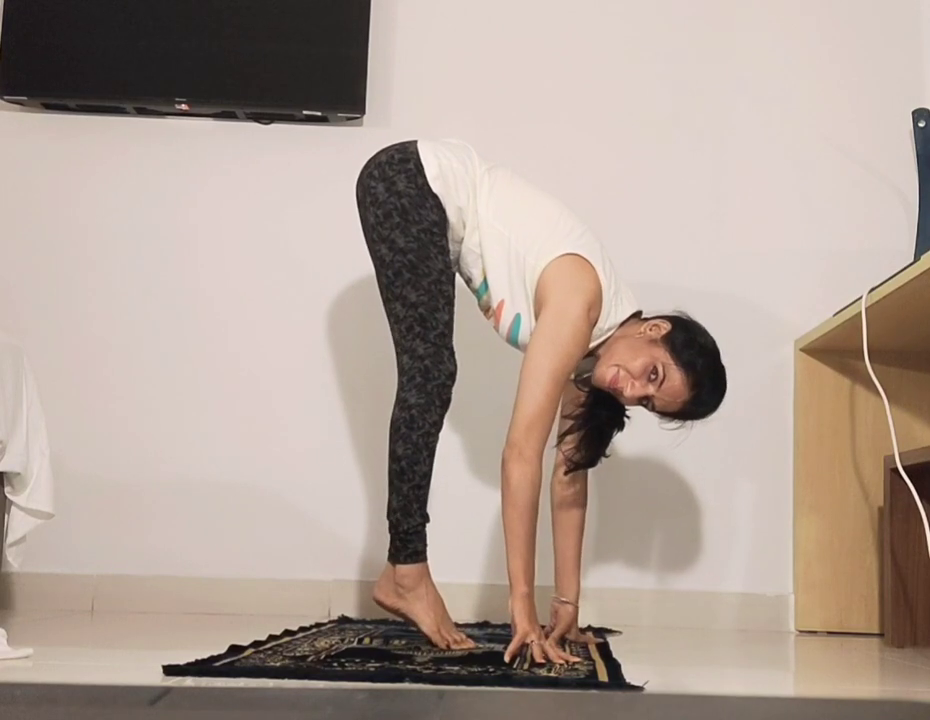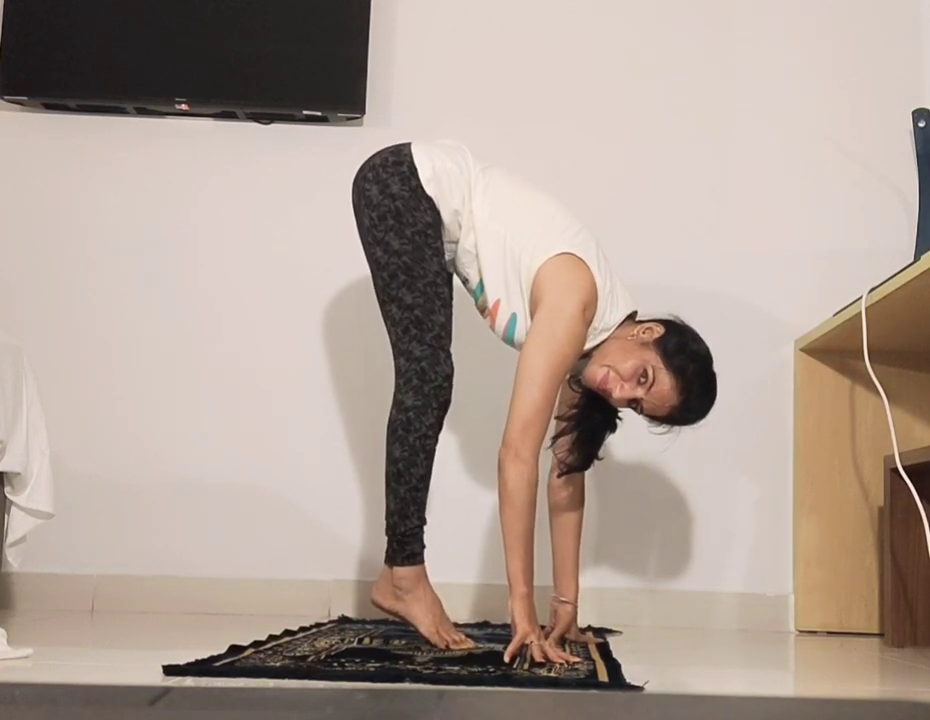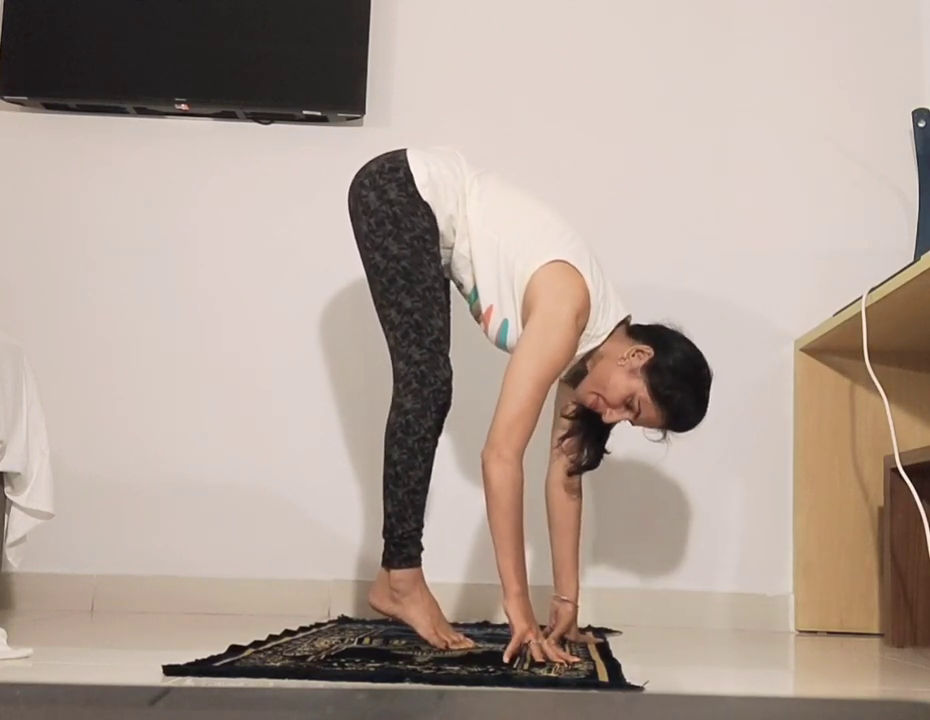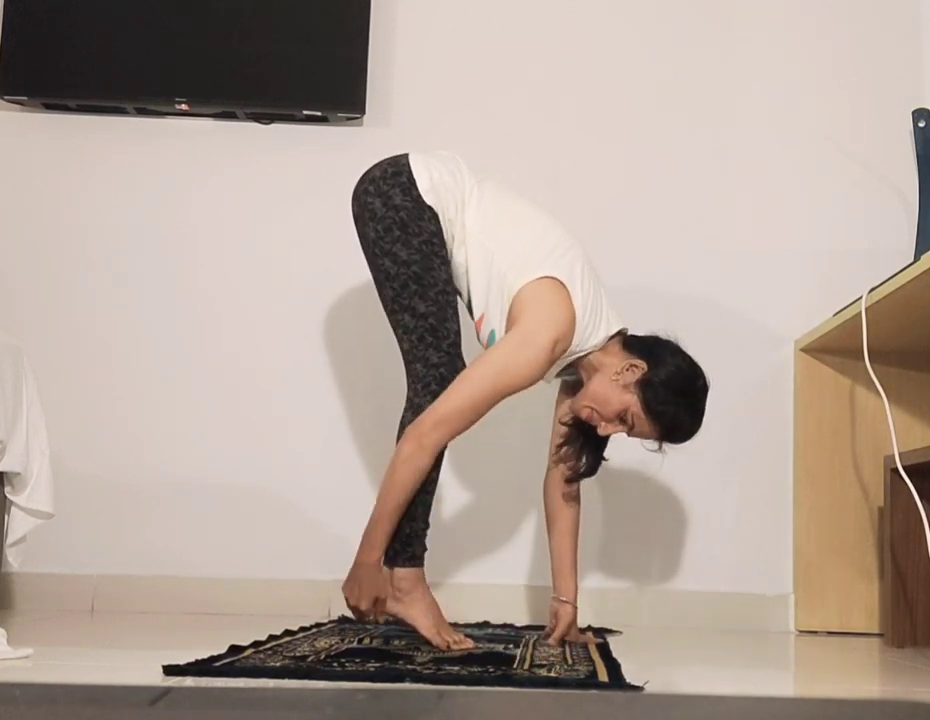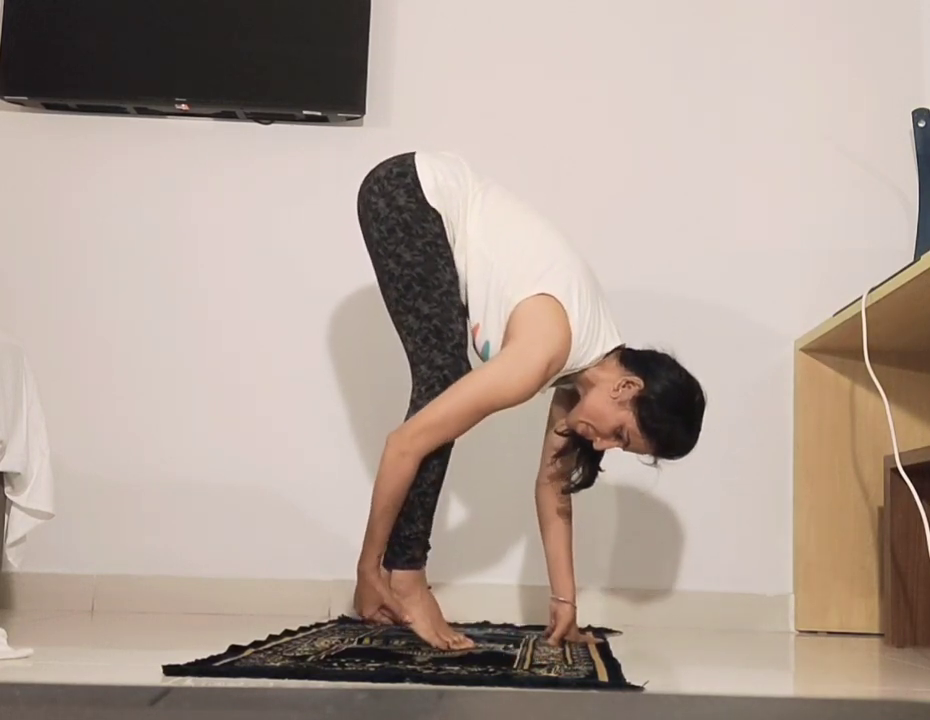
dt=1s
person 1, frame 1
left shoulder: (591, 341)
right shoulder: (581, 301)
left elbow: (570, 470)
right elbow: (521, 453)
left wrist: (566, 602)
right wrist: (522, 603)
left hip: (433, 198)
right hip: (408, 182)
left knee: (432, 380)
right knee: (430, 375)
left ankle: (404, 569)
right ankle: (406, 572)
person 1, frame 2
left shoulder: (589, 336)
right shoulder: (577, 301)
left elbow: (568, 468)
right elbow: (517, 453)
left wrist: (566, 601)
right wrist: (522, 604)
left hip: (431, 200)
right hip: (402, 183)
left knee: (430, 383)
right knee: (427, 379)
left ankle: (401, 572)
right ankle: (403, 575)
person 1, frame 3
left shoulder: (587, 341)
right shoulder: (569, 312)
left elbow: (565, 471)
right elbow: (501, 455)
left wrist: (566, 598)
right wrist: (518, 603)
left hip: (428, 204)
right hip: (398, 190)
left knee: (429, 388)
right knee: (426, 384)
left ankle: (399, 575)
right ankle: (400, 578)
person 1, frame 4
left shoulder: (586, 350)
right shoulder: (553, 333)
left elbow: (562, 476)
right elbow: (423, 435)
left wrist: (565, 598)
right wrist: (367, 562)
left hip: (432, 204)
right hip: (402, 192)
left knee: (439, 382)
right knee: (437, 378)
left ankle: (400, 575)
right ankle: (403, 578)
person 1, frame 5
left shoulder: (587, 360)
right shoulder: (549, 350)
left elbow: (552, 483)
right elbow: (405, 442)
left wrist: (564, 599)
right wrist: (367, 567)
left hip: (439, 202)
right hip: (406, 192)
left knee: (443, 385)
right knee: (442, 381)
left ankle: (403, 576)
right ankle: (403, 579)
